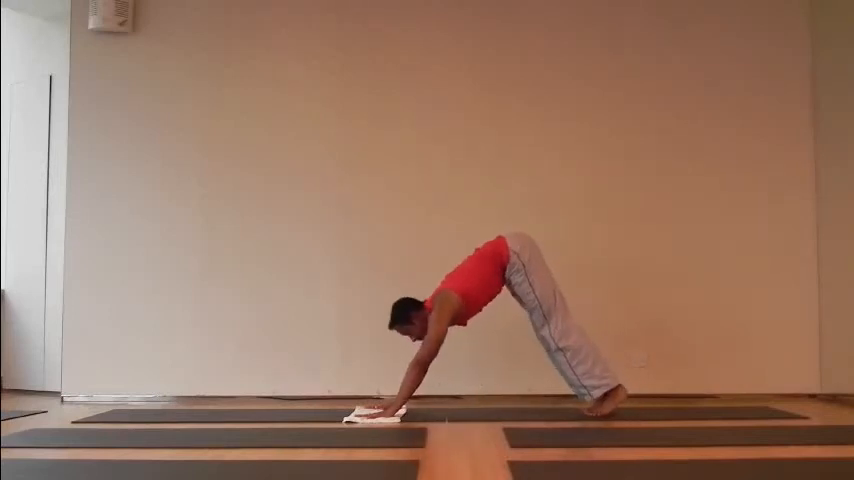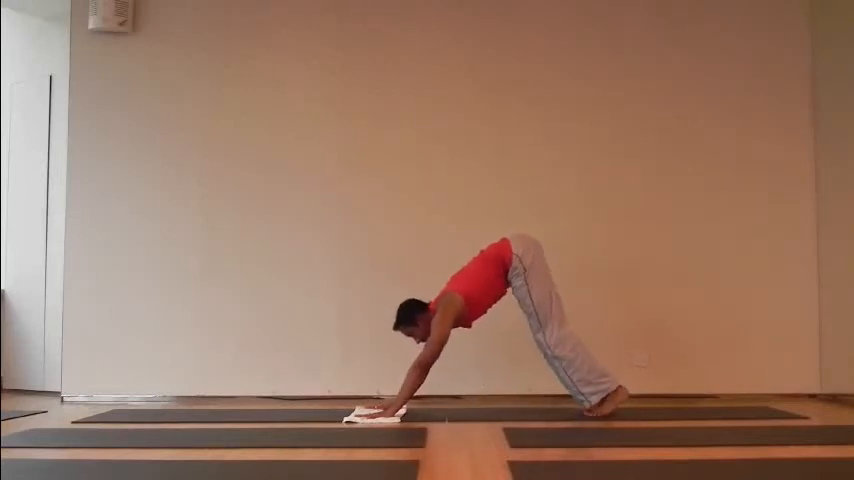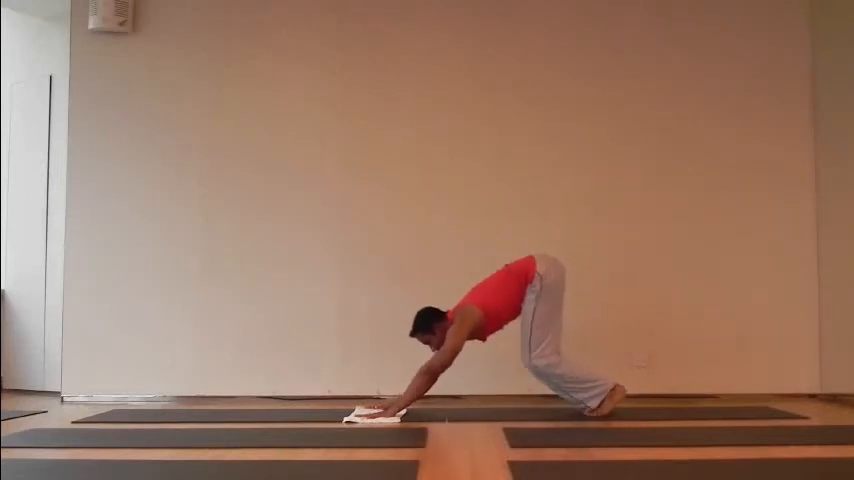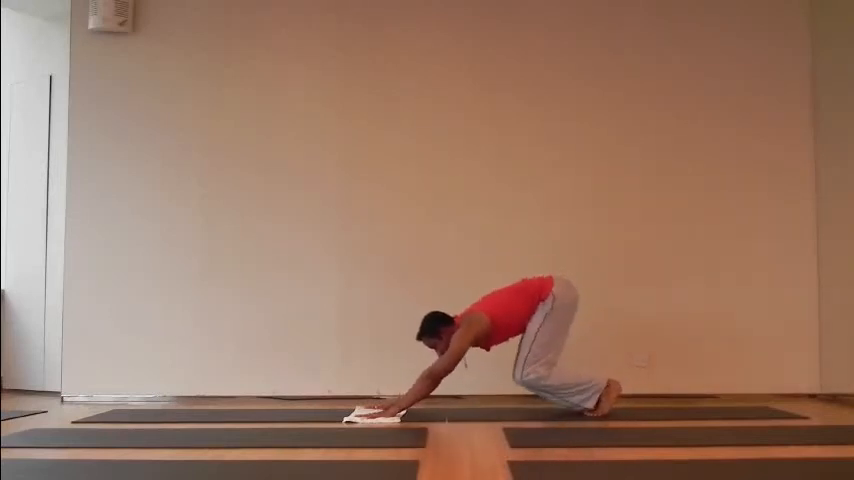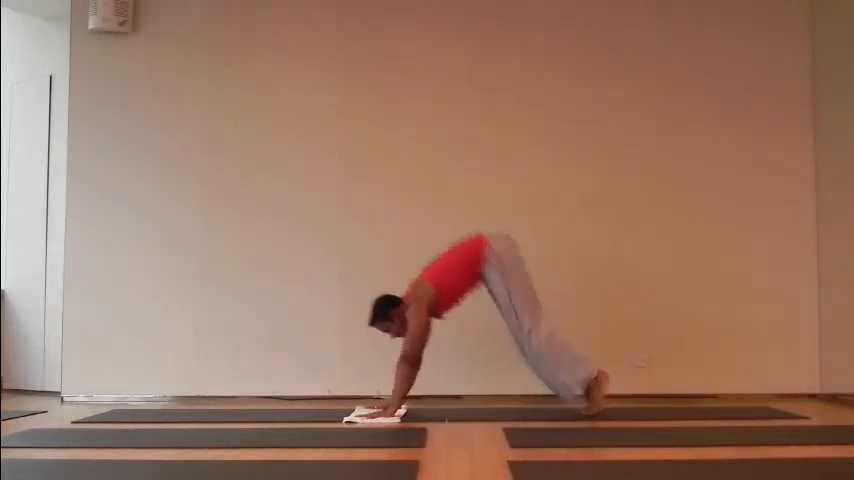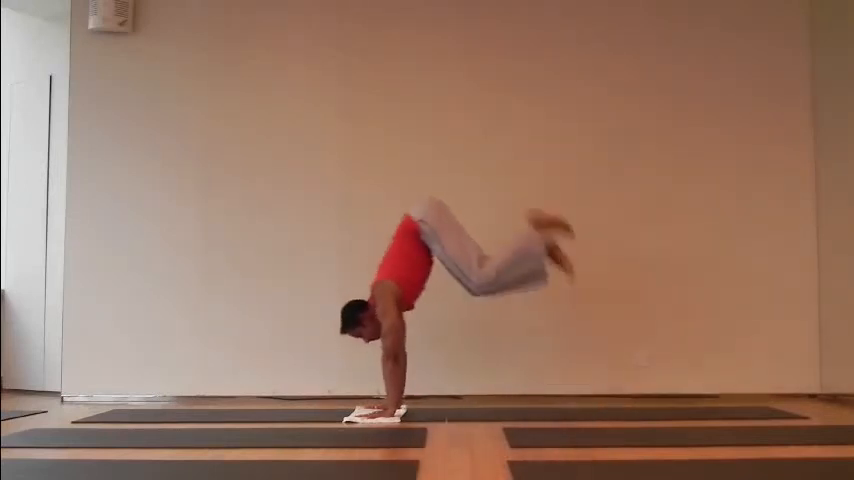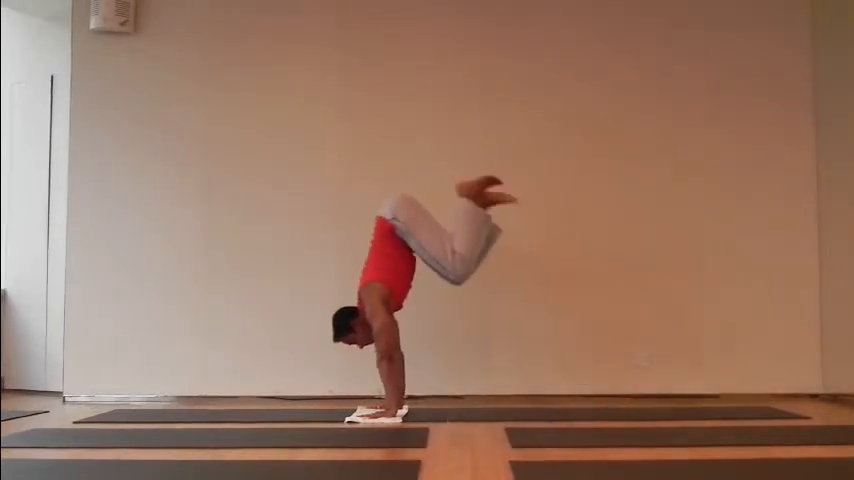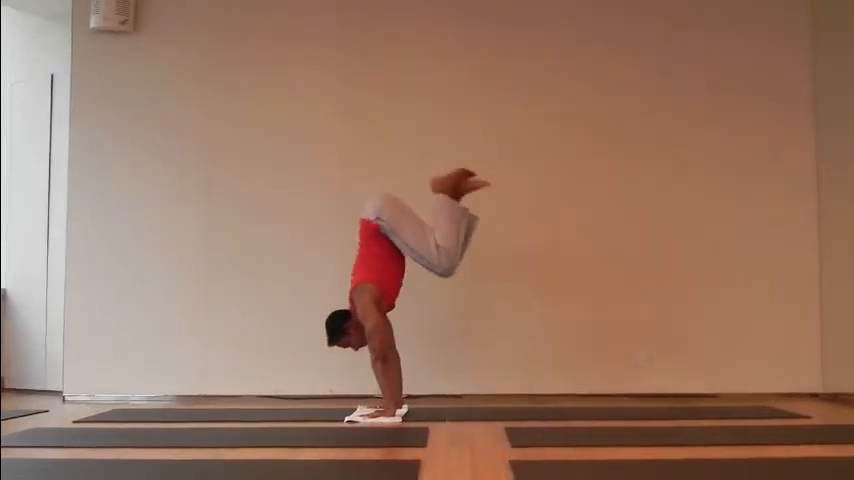
dt=0.3s
person 1, frame 1
left shoulder: (440, 312)
right shoulder: (436, 311)
left elbow: (420, 363)
right elbow: (421, 363)
left wrist: (396, 405)
right wrist: (397, 400)
left hip: (513, 254)
right hip: (509, 257)
left knee: (556, 328)
right knee: (549, 329)
left ankle: (608, 389)
right ankle: (600, 389)
person 1, frame 2
left shoulder: (444, 313)
right shoulder: (443, 312)
left elbow: (422, 364)
right elbow: (423, 364)
left wrist: (396, 405)
right wrist: (397, 400)
left hip: (518, 256)
right hip: (515, 257)
left knee: (550, 336)
right knee: (547, 336)
left ankle: (607, 391)
right ankle: (600, 393)
person 1, frame 3
left shoulder: (461, 325)
right shoulder: (458, 322)
left elbow: (430, 371)
right elbow: (431, 370)
left wrist: (398, 406)
right wrist: (400, 401)
left hip: (540, 273)
right hip: (535, 273)
left knee: (538, 358)
right knee: (538, 357)
left ankle: (605, 392)
right ankle: (599, 394)
person 1, frame 4
left shoulder: (466, 330)
right shoulder: (463, 327)
left elbow: (434, 374)
right elbow: (434, 374)
left wrist: (399, 405)
right wrist: (401, 401)
left hip: (555, 296)
right hip: (550, 296)
left knee: (528, 374)
right knee: (530, 373)
left ankle: (602, 388)
right ankle: (598, 391)
person 1, frame 5
left shoulder: (416, 305)
right shoulder: (418, 299)
left elbow: (408, 359)
right elbow: (411, 359)
left wrist: (393, 405)
right wrist: (395, 401)
left hip: (491, 253)
right hip: (489, 252)
left knee: (529, 334)
right knee: (527, 336)
left ankle: (588, 380)
right ankle: (585, 382)
person 1, frame 6
left shoulder: (383, 302)
right shoulder: (388, 304)
left elbow: (392, 356)
right elbow: (397, 355)
left wrist: (392, 405)
right wrist: (394, 402)
right hip: (424, 226)
left knee: (481, 280)
right knee: (484, 279)
left ankle: (540, 232)
right ankle: (542, 244)
person 1, frame 7
left shoulder: (373, 306)
right shoulder: (375, 305)
left elbow: (386, 357)
right elbow: (392, 355)
left wrist: (393, 405)
right wrist: (396, 401)
right hip: (398, 222)
left knee: (457, 270)
left ankle: (472, 198)
right ankle: (475, 202)
person 1, frame 8
left shoulder: (364, 306)
left elbow: (382, 357)
right elbow: (387, 355)
left wrist: (391, 406)
right wrist: (394, 402)
right hip: (383, 220)
left ankle: (446, 192)
right ankle: (448, 194)
